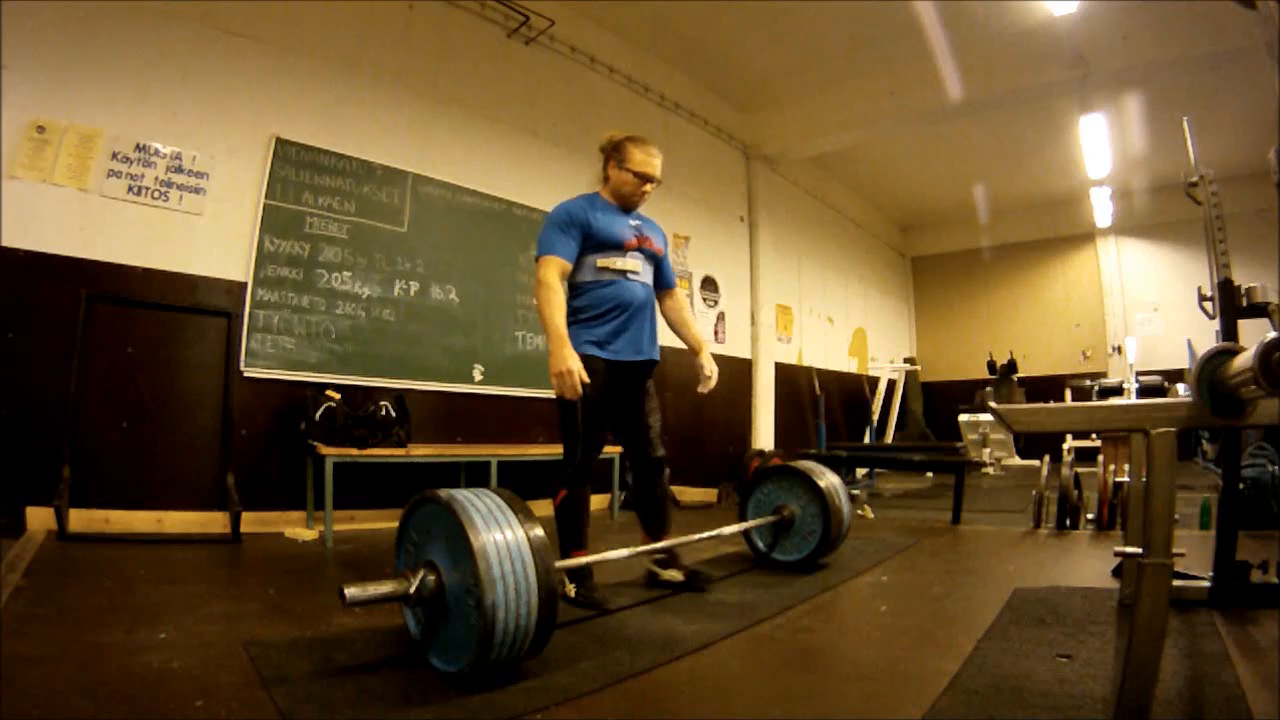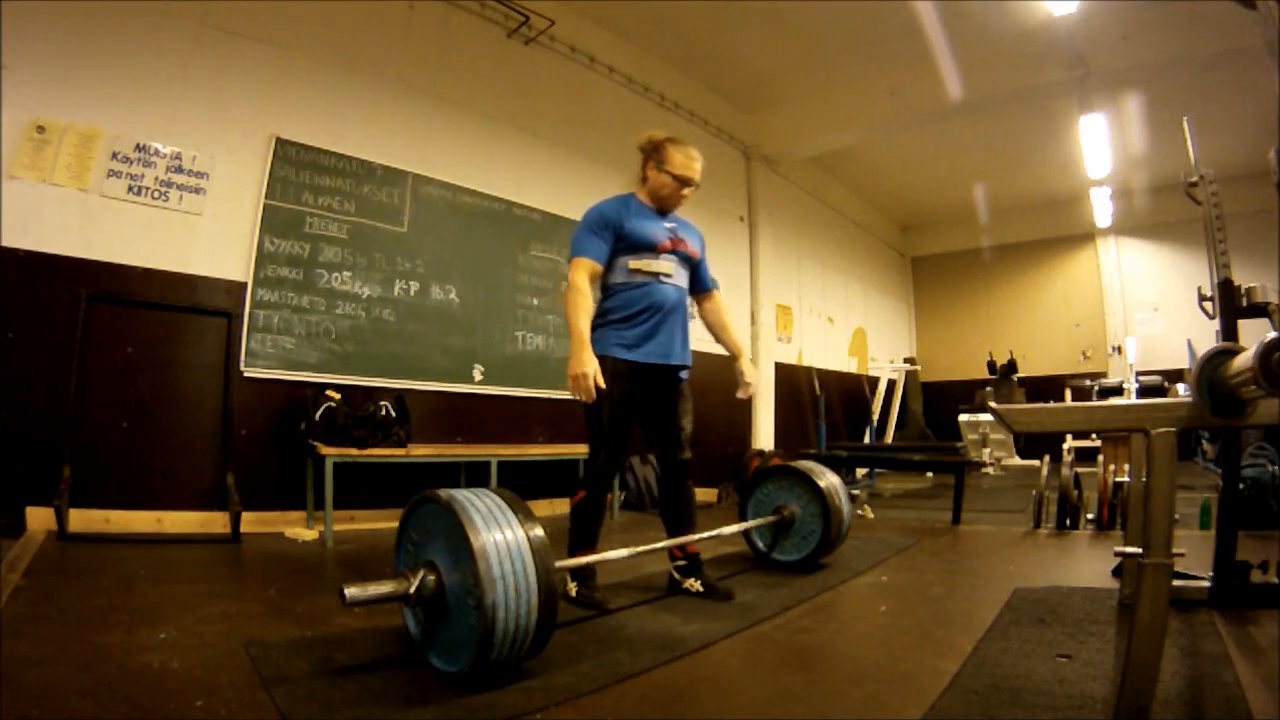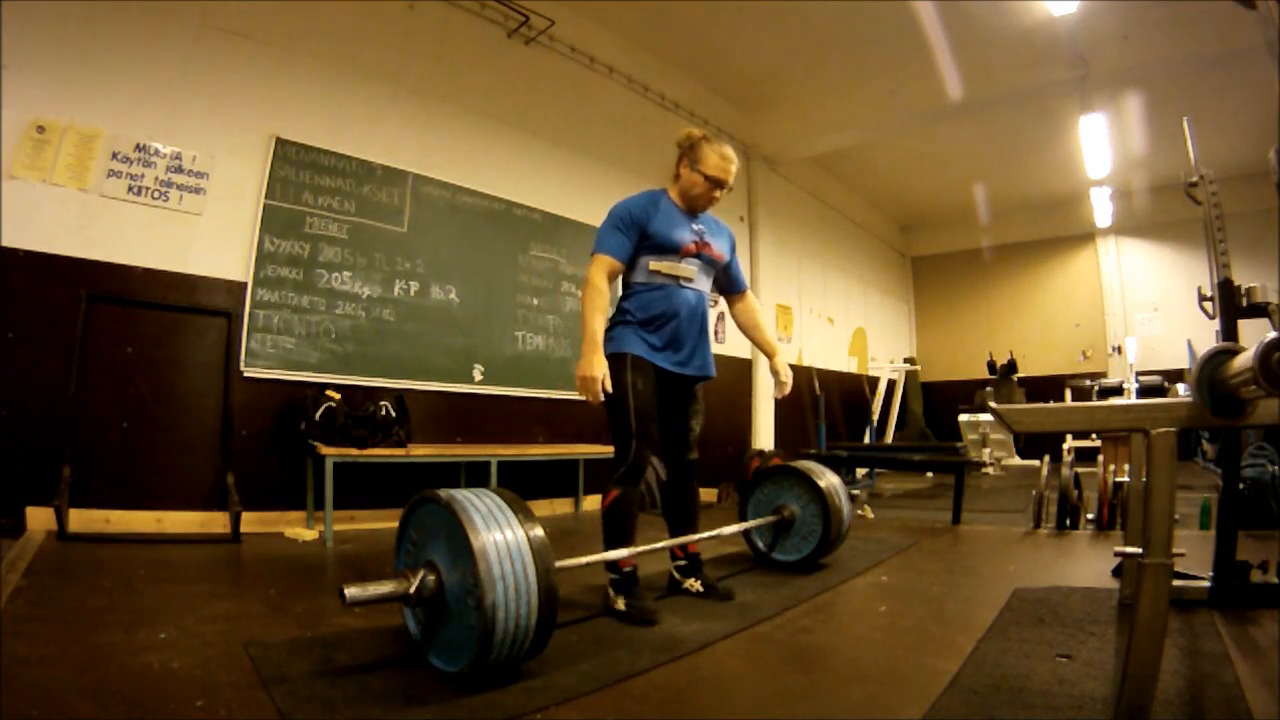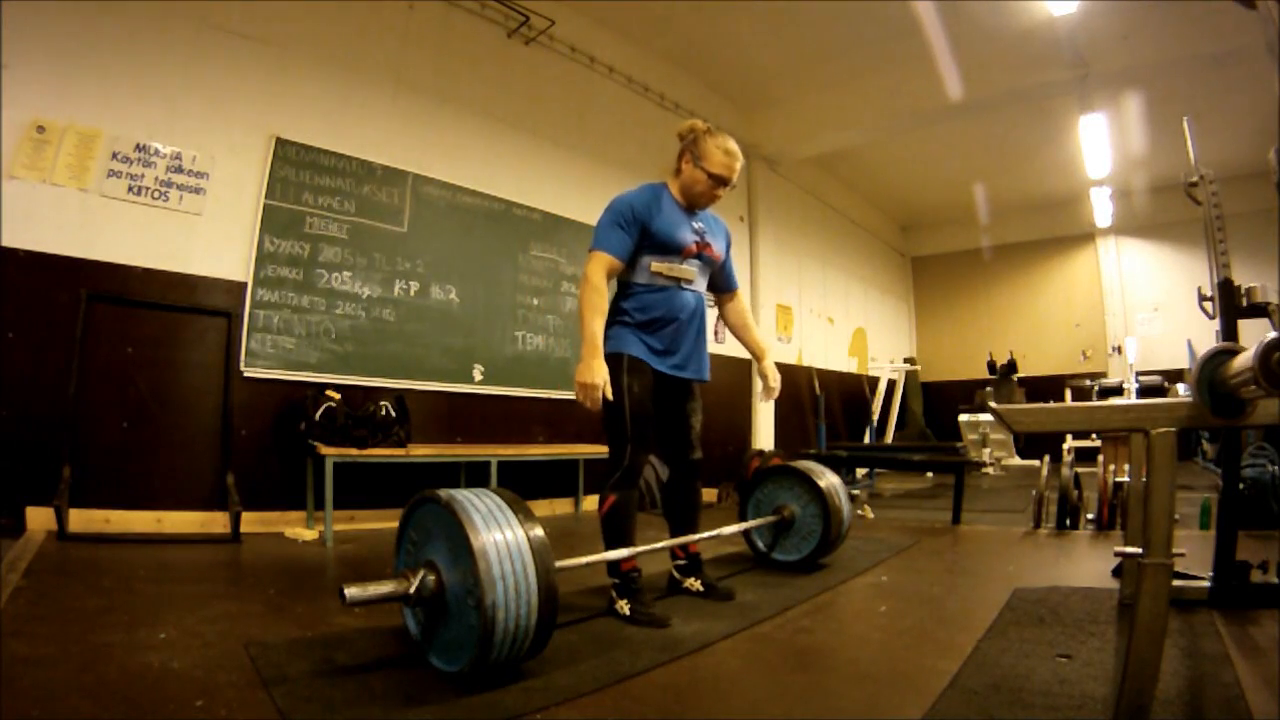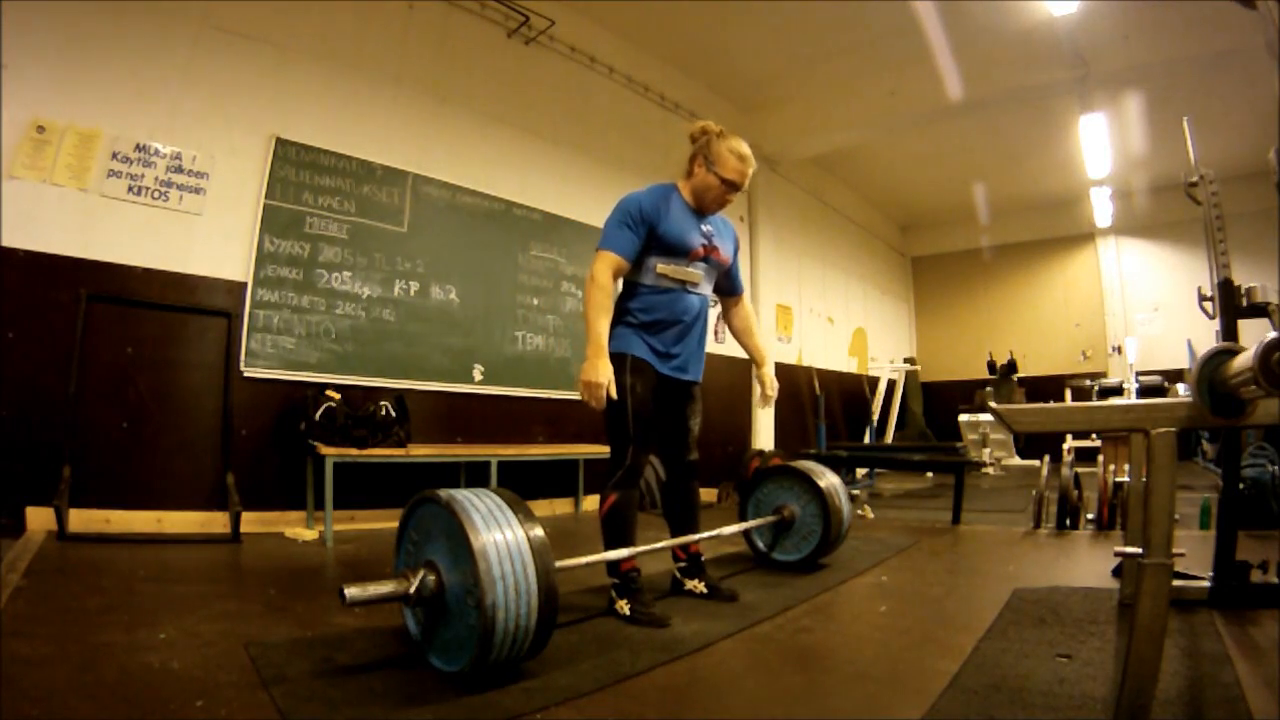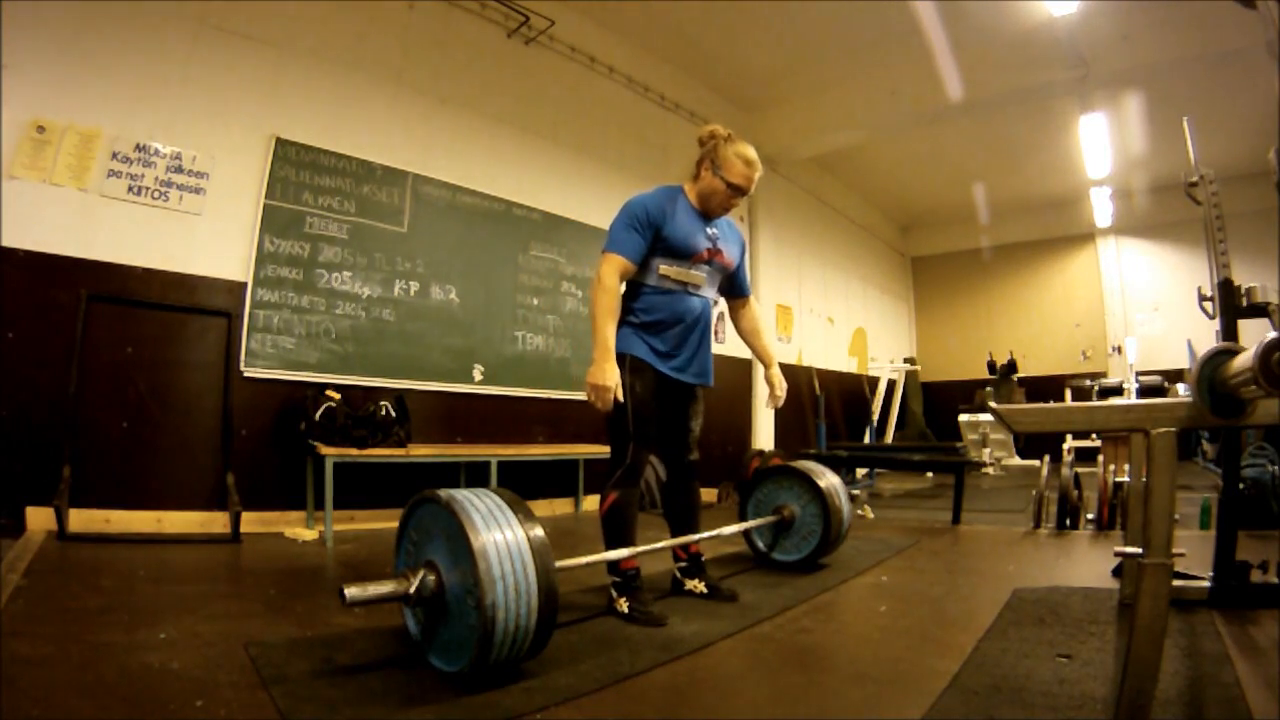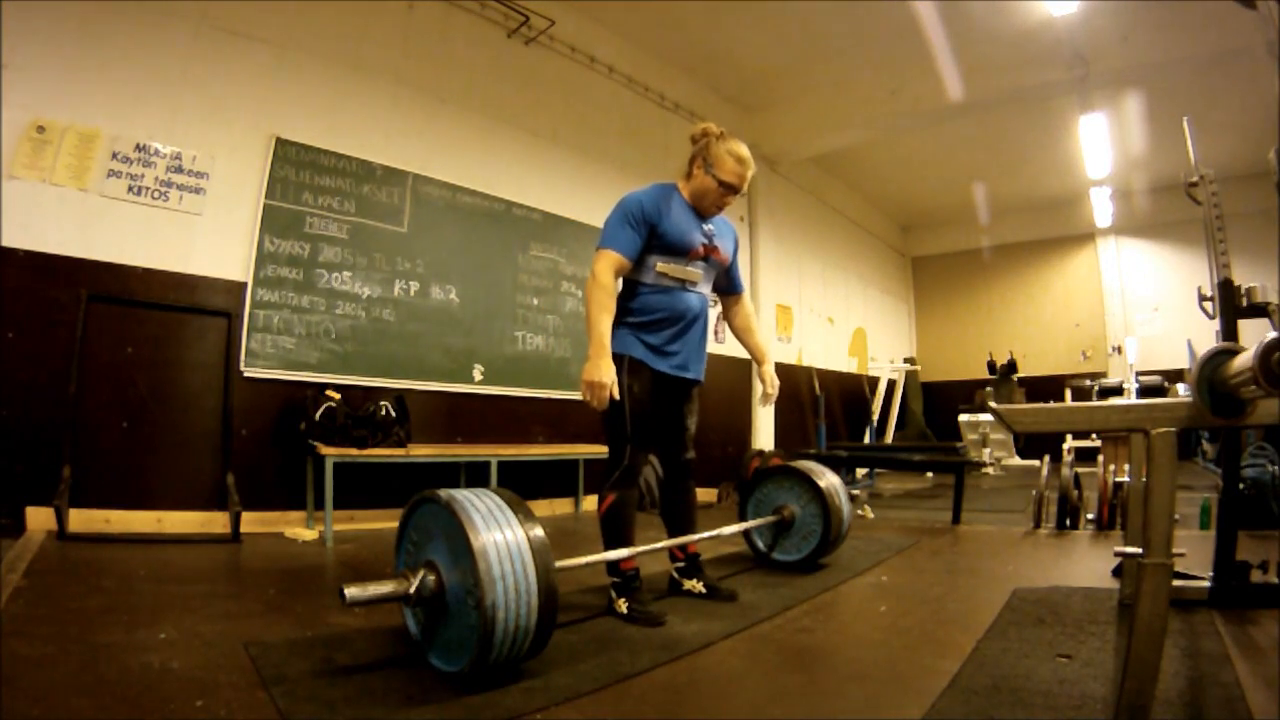
dt=0.3s
person 1, frame 1
left shoulder: (653, 232)
right shoulder: (575, 214)
left elbow: (670, 297)
right elbow: (550, 278)
left wrist: (701, 350)
right wrist: (560, 347)
left hip: (638, 359)
right hip: (589, 356)
left knee: (651, 459)
right knee: (582, 462)
left ankle: (662, 558)
right ankle: (575, 573)
person 1, frame 2
left shoulder: (690, 235)
right shoulder: (610, 215)
left elbow: (709, 300)
right elbow: (580, 281)
left wrist: (740, 355)
right wrist: (582, 349)
left hip: (670, 363)
right hip: (618, 357)
left knee: (678, 464)
right knee: (605, 463)
left ankle: (685, 568)
right ankle: (578, 574)
person 1, frame 3
left shoulder: (720, 235)
right shoulder: (637, 211)
left elbow: (741, 301)
right elbow: (599, 277)
left wrist: (774, 355)
right wrist: (592, 349)
left hip: (688, 363)
right hip: (635, 354)
left knee: (683, 466)
right knee: (635, 462)
left ankle: (686, 567)
right ankle: (621, 580)
person 1, frame 4
left shoulder: (717, 231)
right shoulder: (635, 206)
left elbow: (731, 300)
right elbow: (597, 275)
left wrist: (763, 357)
right wrist: (592, 353)
left hip: (685, 364)
right hip: (632, 356)
left knee: (687, 465)
right knee: (629, 465)
left ankle: (687, 567)
right ankle: (624, 586)
person 1, frame 5
left shoulder: (726, 234)
right shoulder: (645, 206)
left elbow: (735, 304)
right elbow: (603, 275)
left wrist: (762, 363)
right wrist: (597, 354)
left hip: (684, 364)
right hip: (635, 356)
left knee: (684, 467)
right knee: (630, 465)
left ankle: (689, 569)
right ankle: (624, 587)
person 1, frame 6
left shoulder: (732, 238)
right shoulder: (650, 209)
left elbow: (742, 306)
right elbow: (609, 277)
left wrist: (770, 364)
right wrist: (604, 356)
left hip: (687, 366)
right hip: (637, 357)
left knee: (683, 466)
right knee: (631, 464)
left ankle: (689, 569)
right ankle: (624, 585)
person 1, frame 7
left shoulder: (726, 233)
right shoulder: (644, 205)
left elbow: (736, 302)
right elbow: (604, 274)
left wrist: (764, 360)
right wrist: (599, 353)
left hip: (683, 364)
right hip: (634, 357)
left knee: (680, 466)
right knee: (628, 466)
left ankle: (687, 570)
right ankle: (623, 585)
